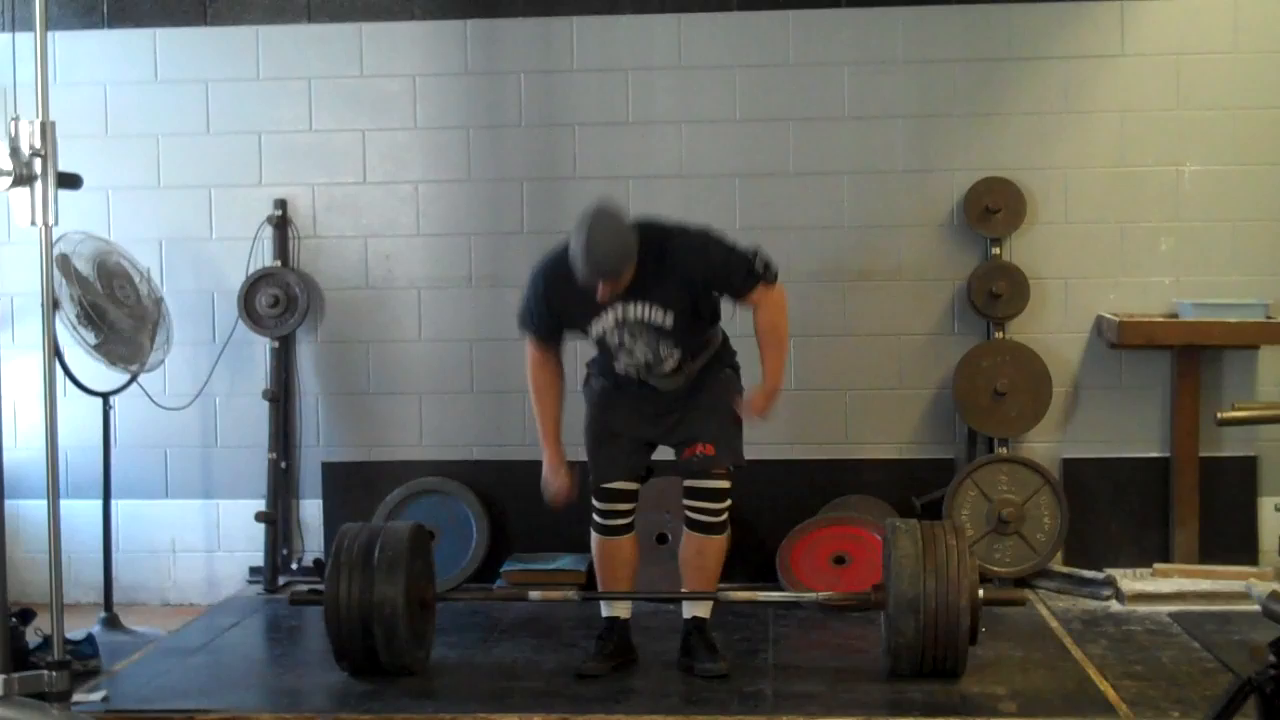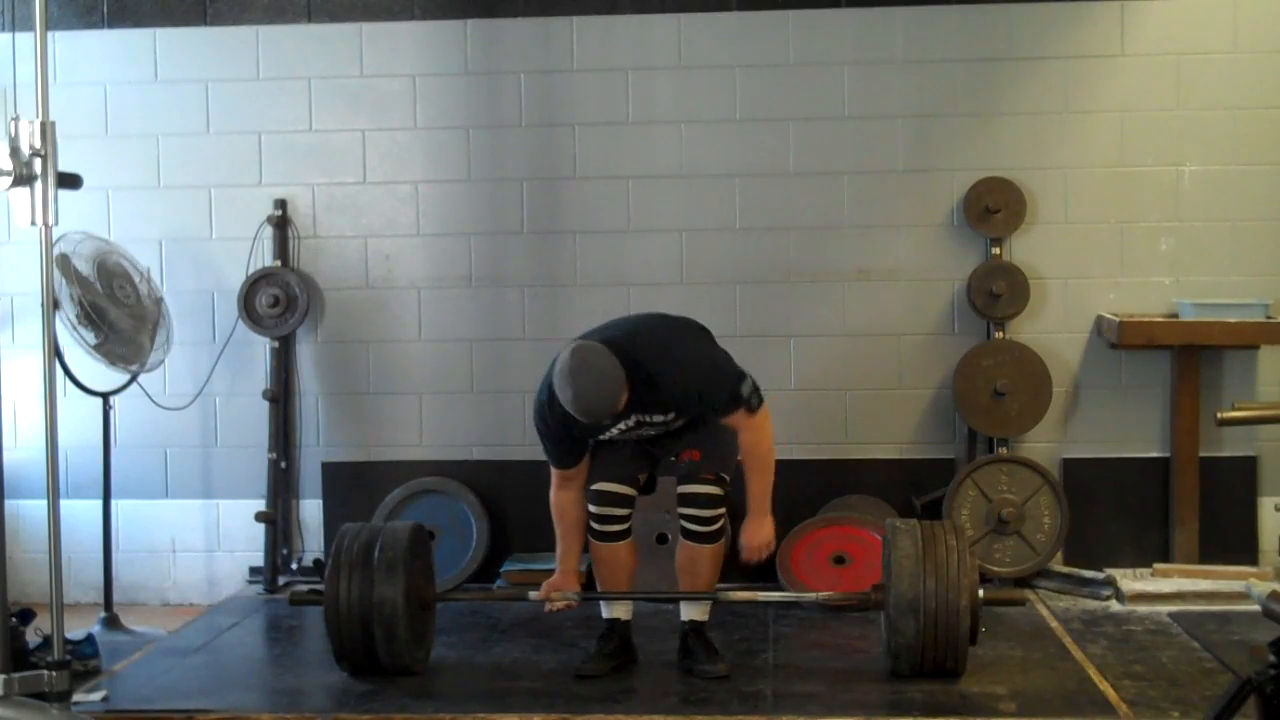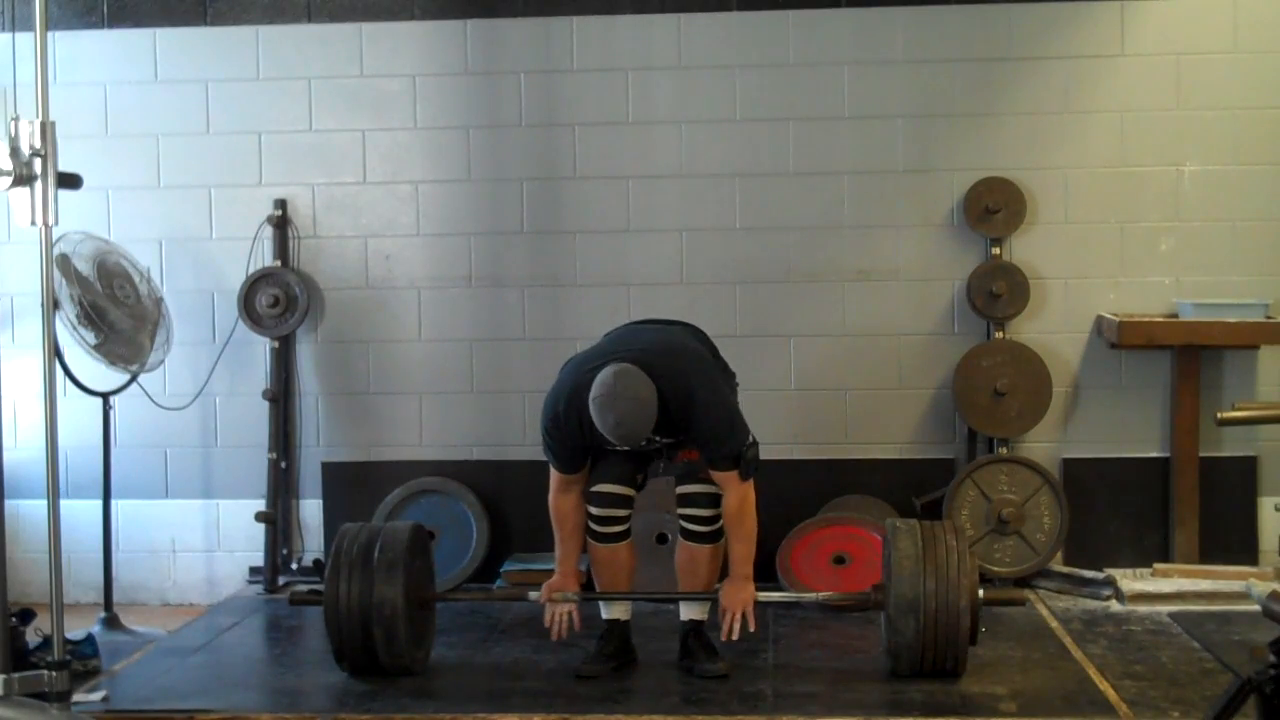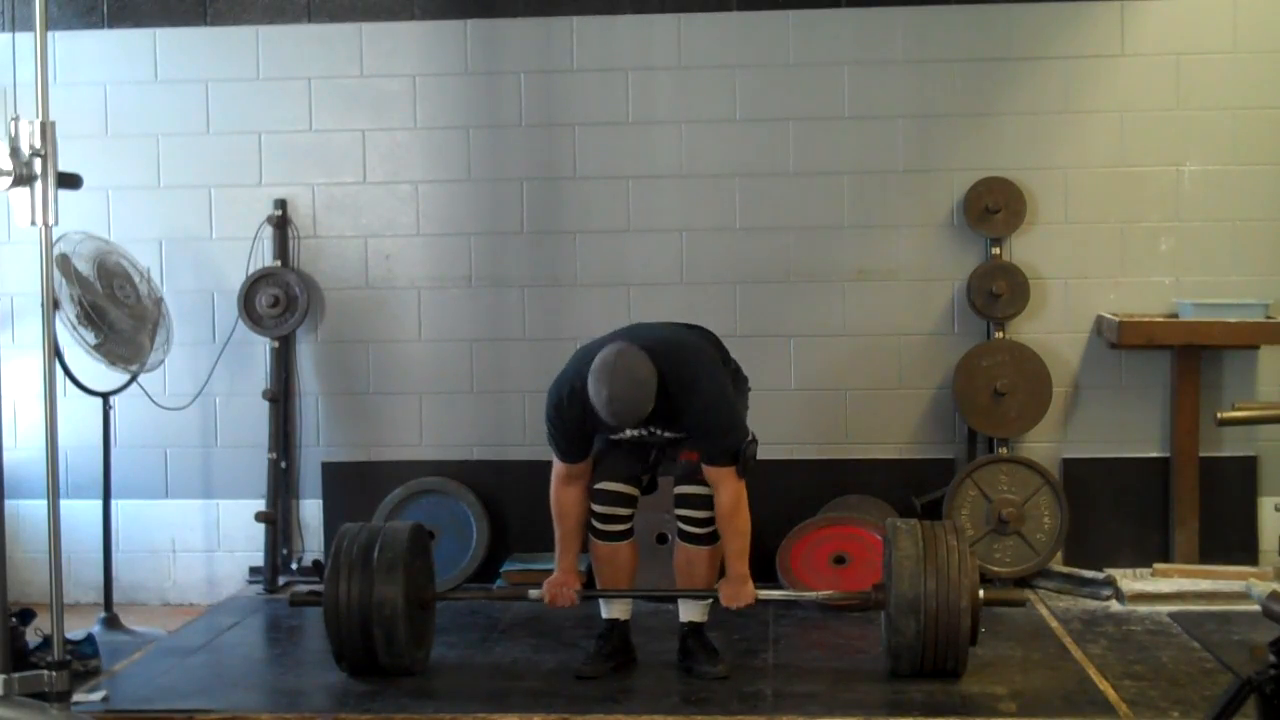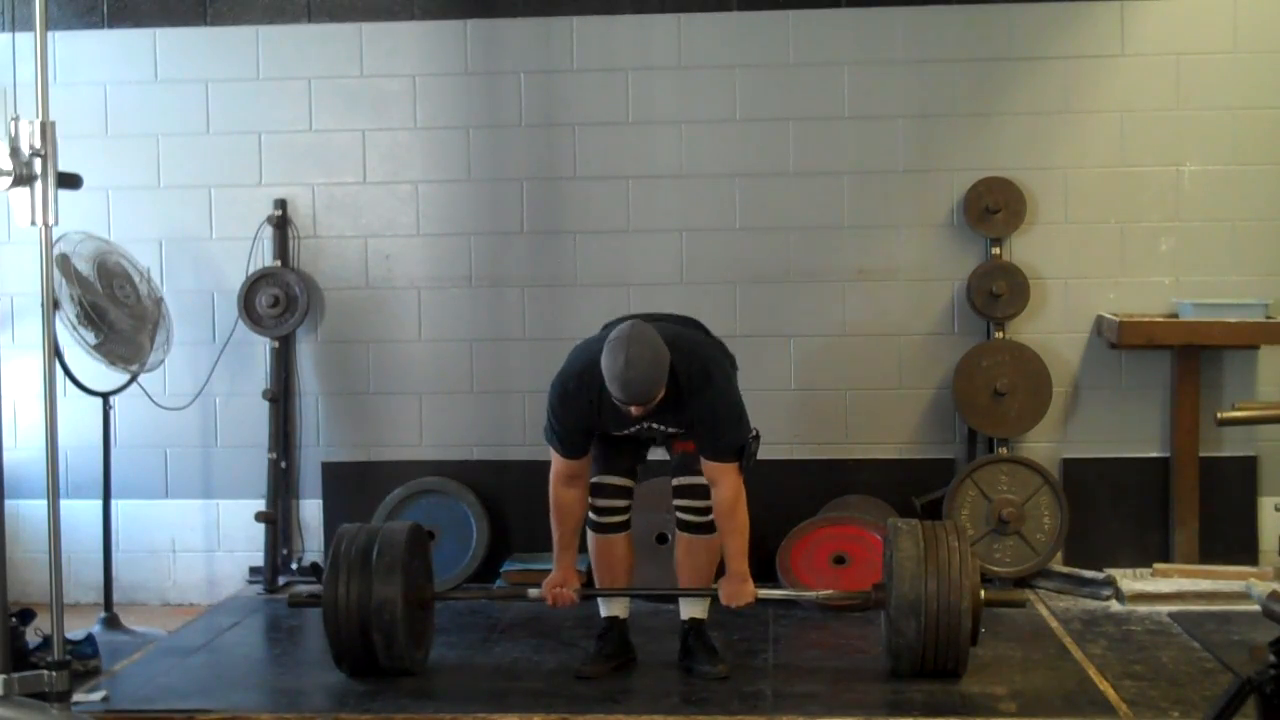
dt=0.5s
person 1, frame 1
left shoulder: (688, 251)
right shoulder: (552, 280)
left elbow: (766, 290)
right elbow: (542, 355)
left wrist: (771, 378)
right wrist: (552, 452)
left hip: (702, 384)
right hip: (620, 389)
left knee: (707, 500)
right knee: (611, 504)
left ankle: (696, 631)
right ankle: (615, 632)
person 1, frame 2
left shoulder: (677, 358)
right shoulder: (554, 405)
left elbow: (752, 419)
right elbow: (568, 485)
left wrist: (759, 516)
right wrist: (566, 570)
left hip: (703, 409)
left knee: (701, 503)
right knee: (604, 503)
left ankle: (694, 634)
right ankle: (616, 634)
person 1, frame 3
left shoulder: (706, 399)
right shoulder: (565, 407)
left elbow: (737, 489)
right elbow: (566, 490)
left wrist: (741, 578)
right wrist: (565, 573)
left hip: (696, 390)
left knee: (702, 505)
right knee: (603, 505)
left ankle: (693, 634)
right ankle: (616, 635)
person 1, frame 4
left shoulder: (707, 389)
right shoulder: (569, 394)
left elbow: (729, 487)
right elbow: (570, 480)
left wrist: (738, 576)
right wrist: (565, 568)
left hip: (708, 406)
left knee: (698, 511)
right knee: (607, 508)
left ankle: (693, 635)
right ankle: (615, 635)
person 1, frame 5
left shoulder: (708, 377)
right shoulder: (574, 384)
left elbow: (725, 484)
right elbow: (568, 480)
left wrist: (738, 573)
right wrist: (563, 567)
left hip: (691, 413)
left knee: (697, 502)
right knee: (604, 502)
left ankle: (693, 634)
right ankle: (614, 633)
